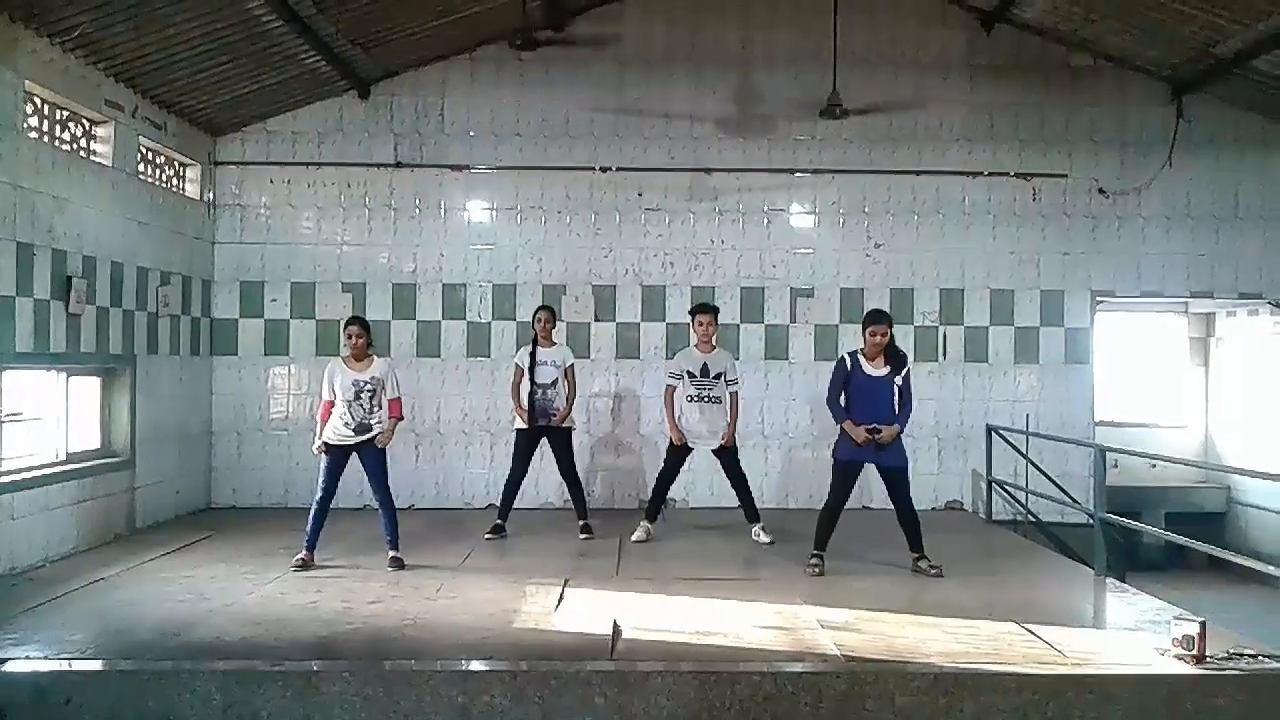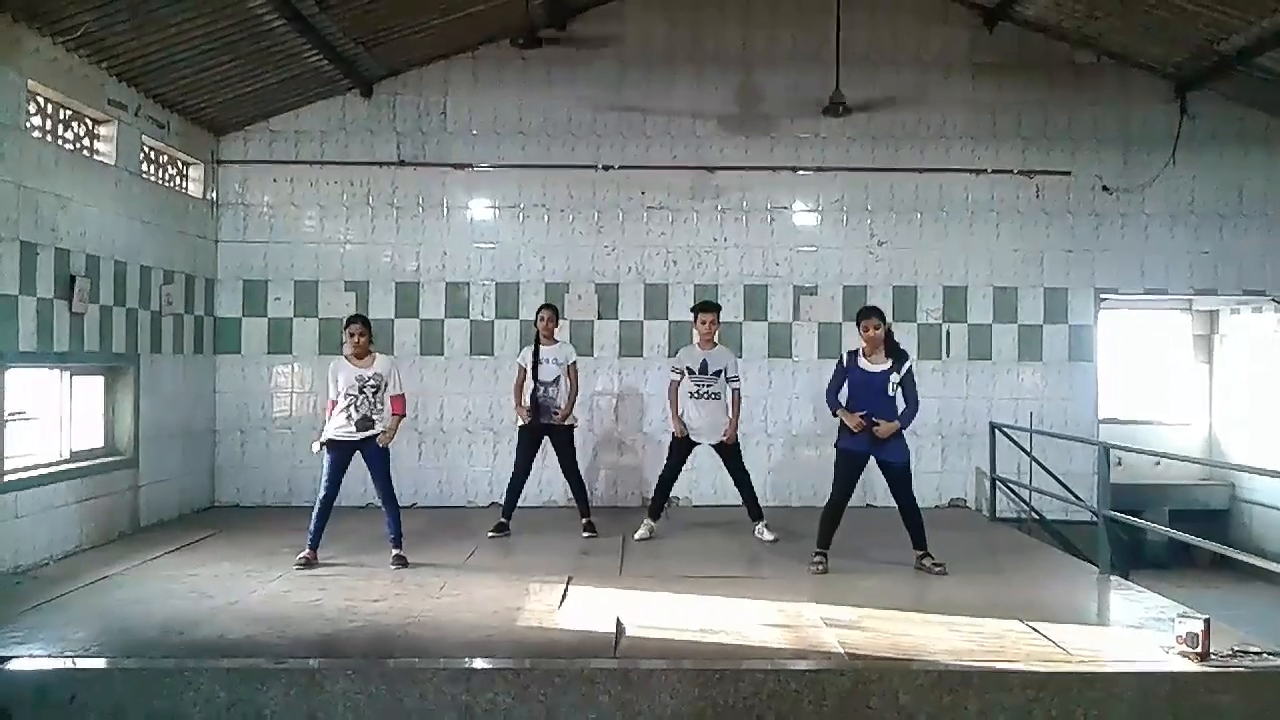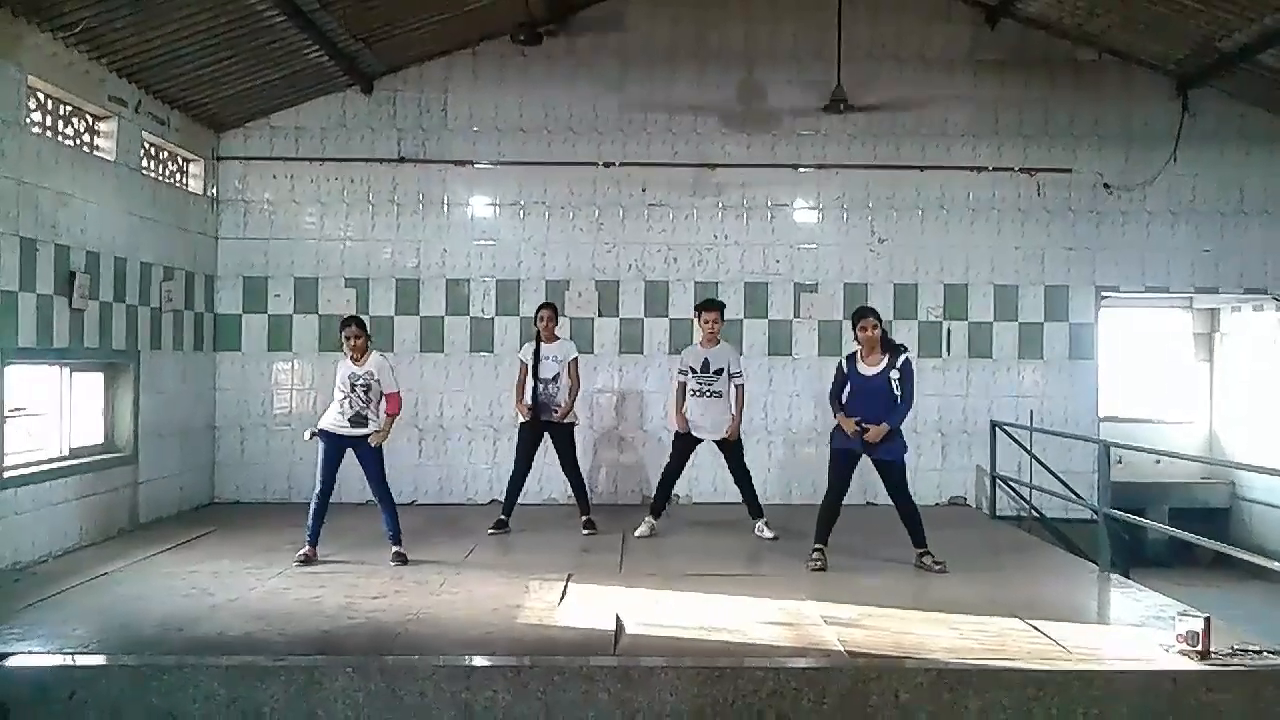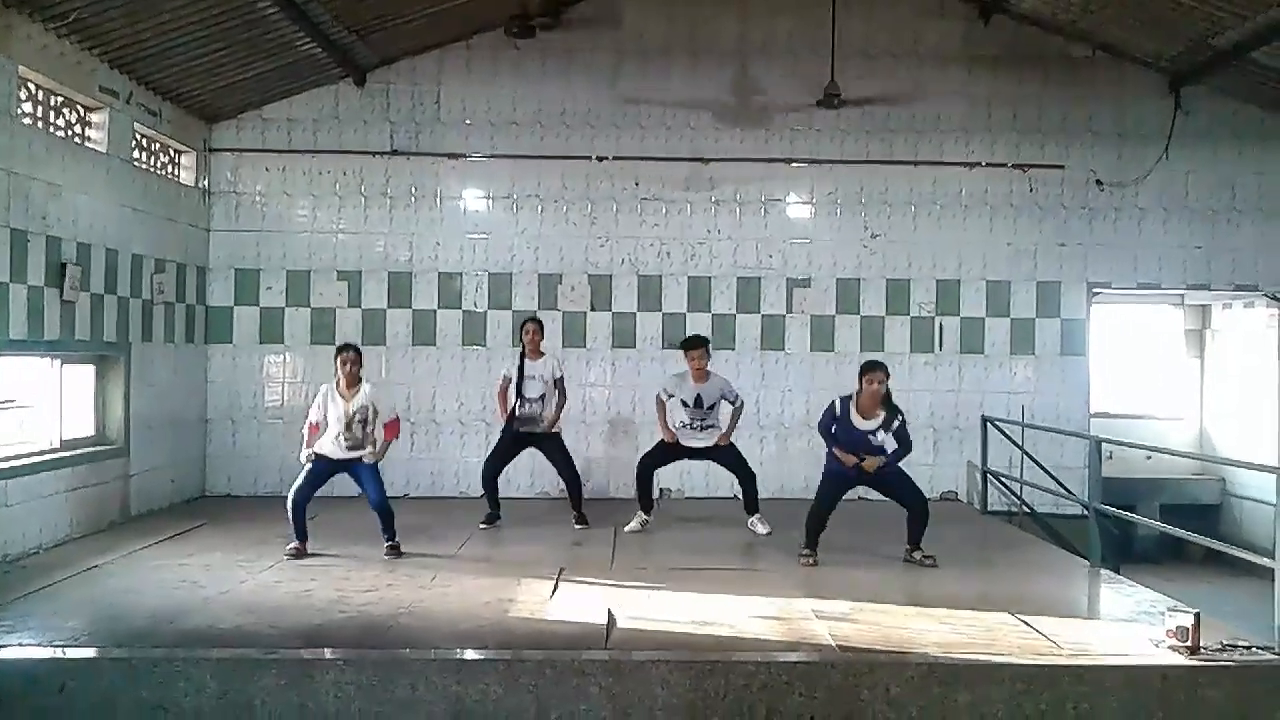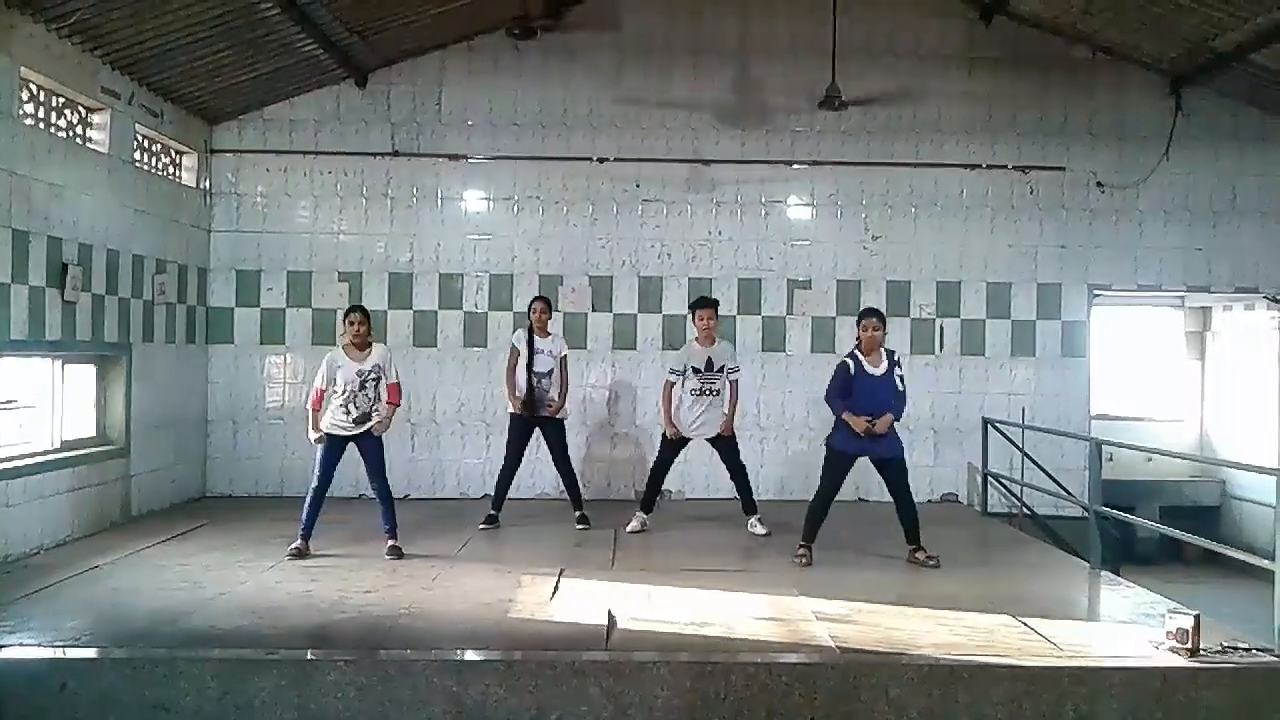
dt=0.7s
person 1, frame 1
left shoulder: (899, 364)
right shoulder: (850, 362)
left elbow: (906, 404)
right elbow: (832, 399)
left wrist: (895, 429)
right wrist: (850, 428)
left hip: (889, 442)
right hip: (852, 441)
left knee: (903, 502)
right knee: (836, 500)
left ankle: (918, 557)
right ankle: (817, 554)
person 1, frame 2
left shoulder: (900, 361)
right shoulder: (849, 360)
left elbow: (912, 402)
right elbow: (831, 393)
left wrist: (896, 425)
right wrist: (845, 416)
left hip: (890, 438)
right hip: (853, 436)
left knee: (906, 498)
right knee: (839, 496)
left ankle: (922, 555)
right ankle: (820, 552)
person 1, frame 3
left shoulder: (899, 358)
right shoulder: (848, 362)
left elbow: (907, 399)
right elbow: (835, 396)
left wrist: (885, 427)
right wrist: (841, 419)
left hip: (885, 437)
right hip: (848, 436)
left knee: (901, 495)
right knee: (835, 493)
left ankle: (922, 552)
right ankle: (818, 549)
person 1, frame 4
left shoulder: (893, 416)
right shoulder: (841, 405)
left elbow: (905, 446)
right elbow: (823, 428)
left wrist: (881, 459)
right wrist: (840, 454)
left hip: (878, 467)
right hip: (842, 466)
left knee: (919, 503)
right knee: (822, 505)
left ankle: (913, 549)
right ankle: (809, 547)
person 1, frame 5
left shoulder: (893, 359)
right shoulder: (850, 362)
left elbow: (901, 397)
right elbow: (832, 396)
left wrist: (889, 418)
right wrist: (851, 419)
left hip: (884, 438)
right hip: (846, 436)
left knee: (902, 493)
right knee: (826, 491)
left ankle: (915, 548)
right ankle: (805, 545)
person 2, frame 1
left shoulder: (382, 366)
right shoulder: (334, 367)
left elbow: (394, 404)
right elbow: (326, 405)
left wrist: (389, 431)
right wrist: (318, 437)
left hip: (370, 439)
right hip: (337, 439)
left knee: (382, 494)
right knee: (323, 495)
left ankle: (394, 550)
right ankle: (307, 551)
person 2, frame 2
left shoulder: (385, 363)
right shoulder: (337, 365)
left elbow: (398, 401)
right elbow: (333, 404)
left wrist: (391, 431)
right wrist: (324, 434)
left hip: (373, 437)
right hip: (340, 437)
left knee: (386, 492)
right knee: (326, 493)
left ankle: (397, 549)
right ankle: (311, 550)
person 2, frame 3
left shoulder: (380, 362)
right shoulder: (341, 365)
left elbow: (393, 398)
left wrist: (384, 430)
right wrist: (318, 427)
left hip: (365, 435)
right hip: (333, 432)
left knee: (381, 490)
right knee: (322, 489)
left ankle: (396, 545)
right ankle: (310, 547)
person 2, frame 4
left shoulder: (370, 393)
right shoulder: (326, 392)
left elbow: (393, 424)
right elbow: (312, 423)
left wrist: (379, 453)
right wrist: (306, 448)
left hip: (361, 458)
right hip: (327, 455)
left knee: (379, 501)
right knee: (295, 498)
left ankle: (391, 540)
right ankle: (300, 542)
person 2, frame 5
left shoulder: (382, 353)
right shoulder: (333, 357)
left elbow: (393, 388)
right elbow: (318, 393)
left wrist: (386, 419)
right wrist: (314, 426)
left hip: (368, 429)
right hip: (334, 429)
left knee: (379, 483)
right knee: (319, 484)
left ankle: (392, 539)
right ankle: (302, 540)
person 3, frame 1
left shoulder: (726, 359)
right shoulder: (682, 358)
left elbow: (733, 395)
right elbow: (669, 393)
left wrist: (732, 429)
right wrist: (672, 427)
left hip: (719, 432)
right hip: (686, 431)
left knee: (737, 478)
right knee: (666, 475)
left ankle: (756, 526)
right ankle: (647, 523)
person 3, frame 2
left shoulder: (727, 356)
right shoulder: (684, 354)
left elbow: (735, 392)
right elbow: (673, 387)
left wrist: (734, 424)
right wrist: (675, 419)
left hip: (721, 428)
right hip: (687, 427)
left knee: (740, 474)
right knee: (669, 473)
left ankle: (759, 523)
right ankle: (650, 521)
person 3, frame 3
left shoulder: (729, 353)
right shoulder: (688, 353)
left elbow: (739, 387)
right elbow: (680, 387)
left wrist: (737, 421)
right wrist: (679, 415)
left hip: (723, 426)
right hip: (691, 424)
left knee: (740, 472)
right knee: (672, 470)
left ankle: (759, 521)
right ankle: (652, 519)
person 3, frame 4
left shoulder: (720, 383)
right shoulder: (676, 381)
left elbow: (738, 404)
right elbow: (661, 399)
left wrist: (728, 432)
right wrist: (665, 429)
left hip: (713, 440)
right hip: (680, 439)
left knee: (746, 474)
right knee: (644, 466)
left ankle: (754, 517)
right ankle: (644, 514)
person 3, frame 5
left shoulder: (727, 349)
right shoulder: (685, 352)
left elbow: (733, 384)
right elbow: (668, 387)
left wrist: (730, 419)
right wrist: (667, 422)
left hip: (717, 423)
right hip: (682, 423)
left knee: (737, 468)
right knee: (660, 466)
left ankle: (753, 517)
right ankle: (643, 514)
person 4, frame 1
left shoulder: (564, 352)
right shoulder: (525, 352)
left elbow: (572, 386)
right elbow: (515, 385)
left wrist: (567, 410)
right wrist: (518, 409)
left hip: (558, 421)
right hip: (529, 421)
left knee: (569, 472)
right knee: (517, 472)
left ankle: (583, 521)
right ankle: (500, 522)
person 4, frame 2
left shoulder: (566, 349)
right shoulder: (528, 352)
left elbow: (574, 384)
right elbow: (519, 383)
left wrist: (568, 409)
right wrist: (518, 406)
left hip: (559, 420)
right hip: (531, 419)
left knee: (571, 470)
right knee: (520, 471)
left ankle: (586, 519)
right ankle: (504, 520)
person 4, frame 3
left shoulder: (567, 346)
right shoulder: (529, 348)
left elbow: (575, 381)
right elbow: (521, 380)
left wrist: (569, 406)
right wrist: (519, 404)
left hip: (560, 416)
right hip: (532, 415)
left knee: (571, 467)
right knee: (520, 467)
left ankle: (586, 516)
right ankle: (504, 517)
person 4, frame 4
left shoulder: (552, 363)
right shoulder: (514, 364)
left elbow: (562, 394)
right elbow: (502, 391)
left wrist: (555, 418)
right wrist: (504, 415)
left hip: (545, 431)
right hip: (516, 429)
left knee: (570, 473)
right knee: (489, 470)
left ankle: (577, 512)
right ankle: (494, 511)
person 4, frame 5
left shoulder: (559, 342)
right shoulder: (521, 336)
left elbow: (564, 376)
right elbow: (510, 367)
left wrist: (561, 402)
right wrist: (512, 395)
left hip: (551, 411)
right hip: (523, 410)
left knee: (562, 462)
right knee: (511, 461)
left ankle: (579, 511)
right ankle: (494, 512)
